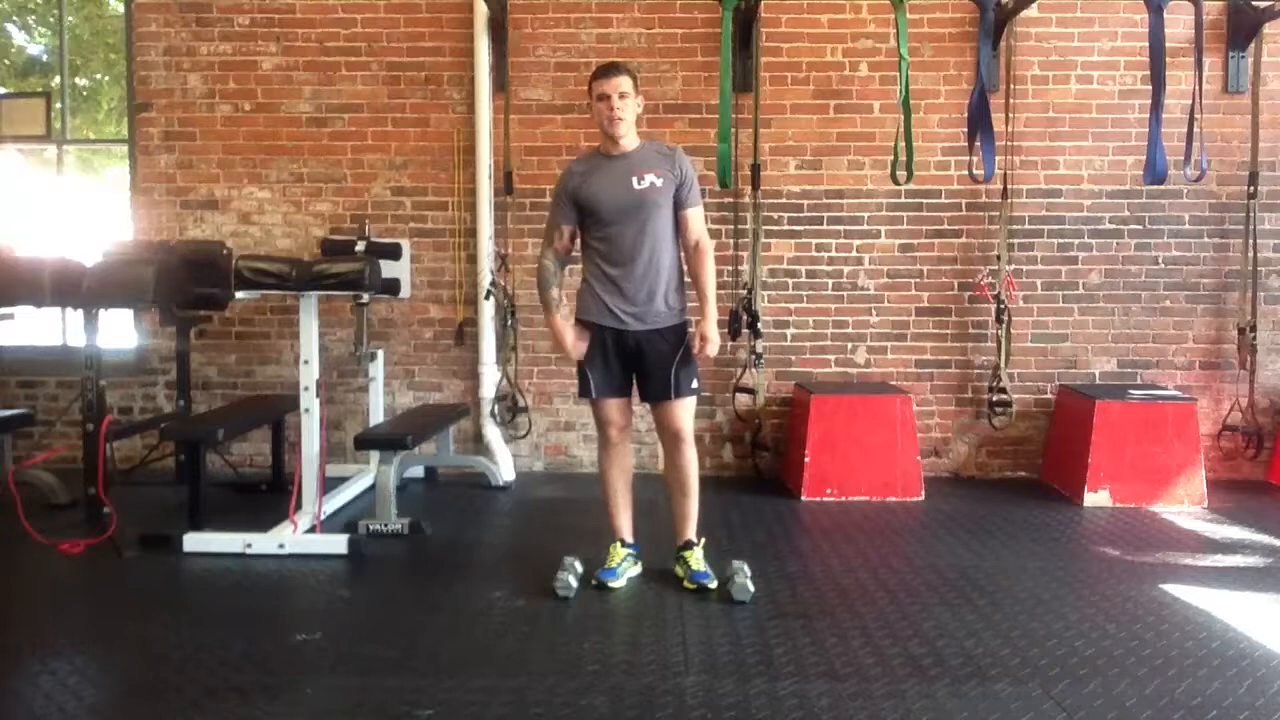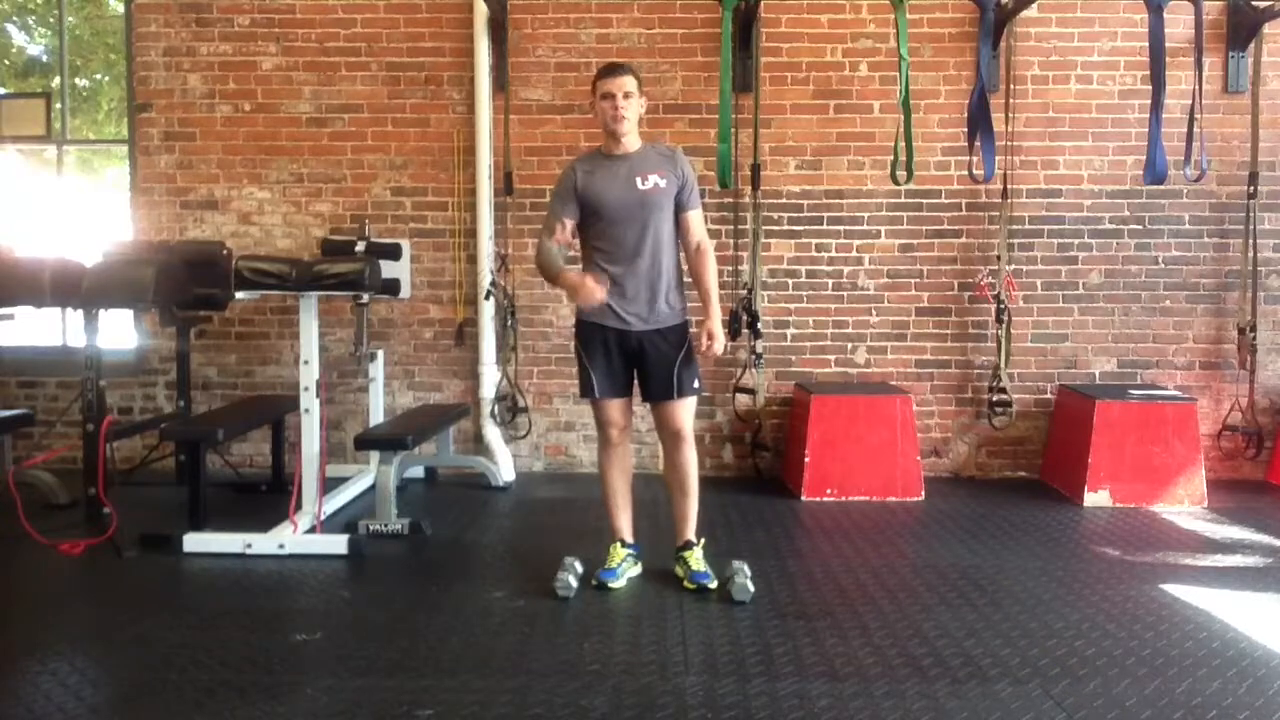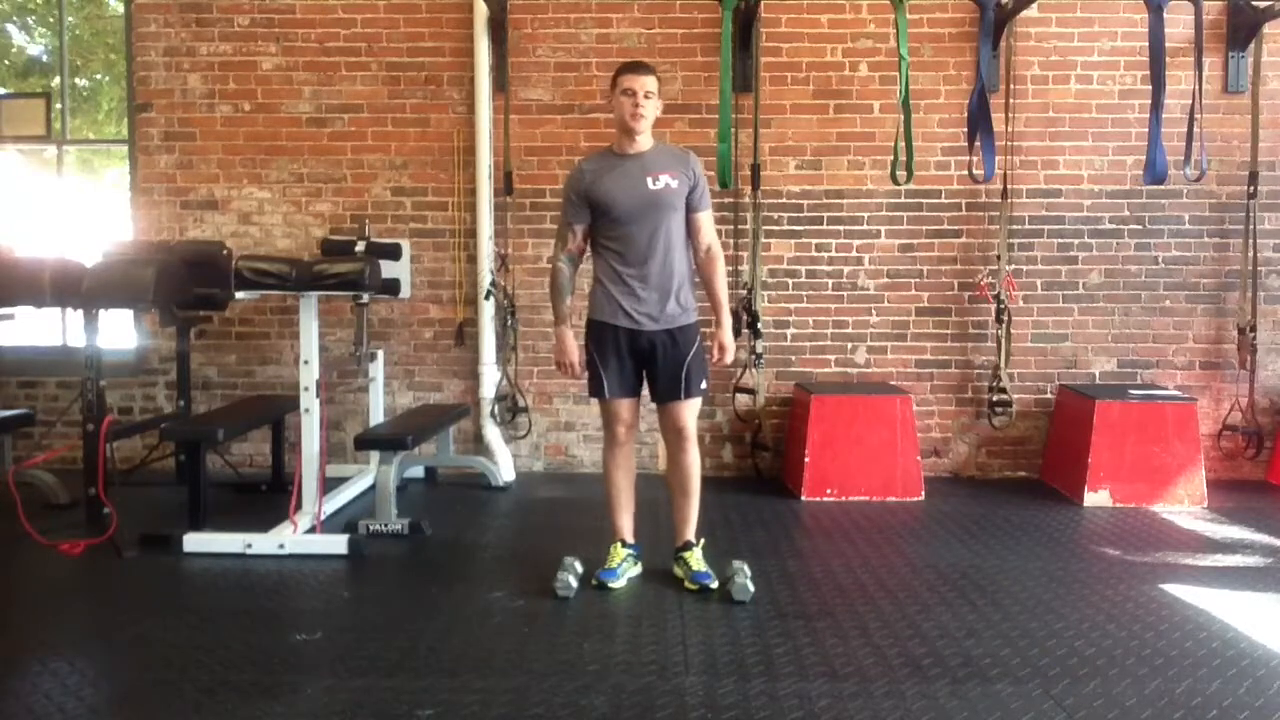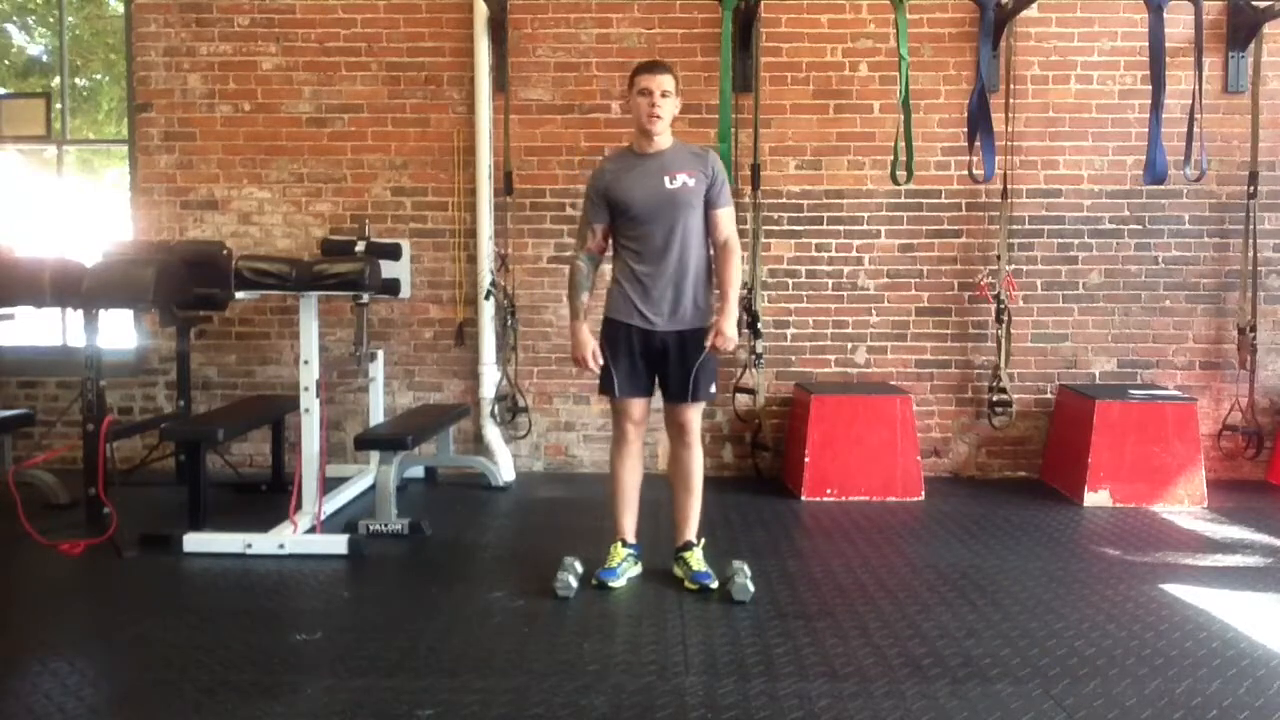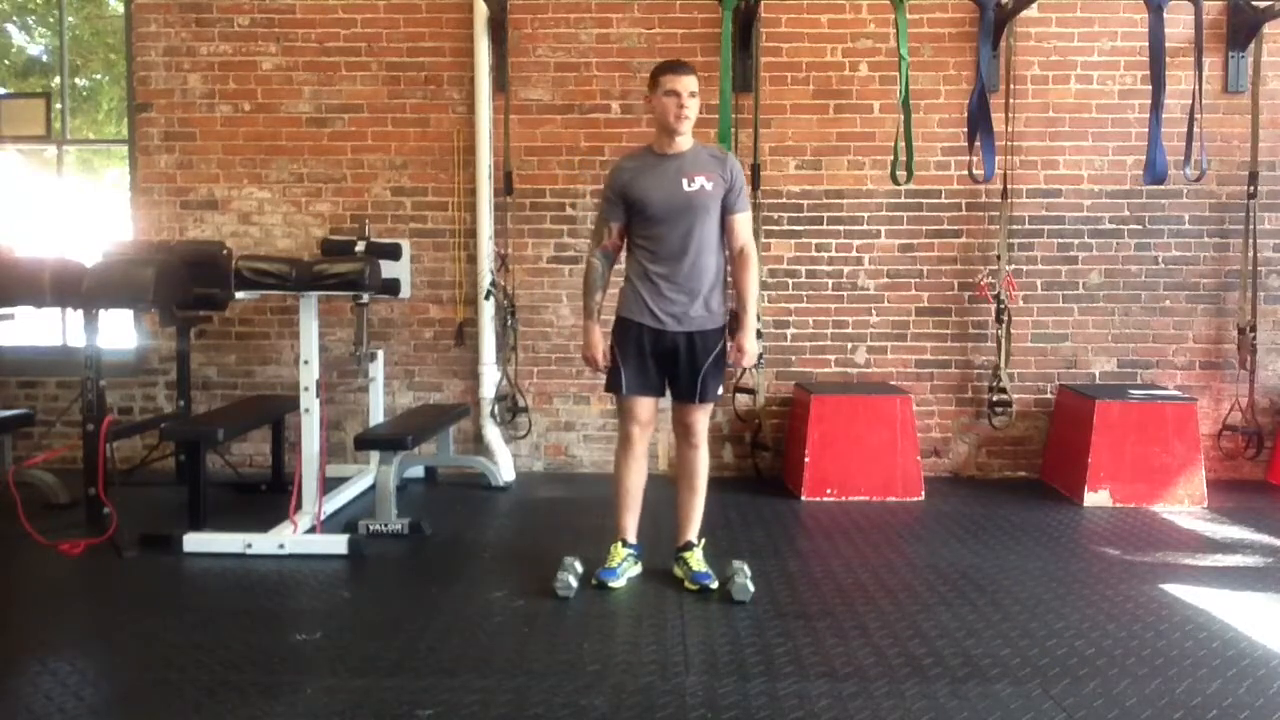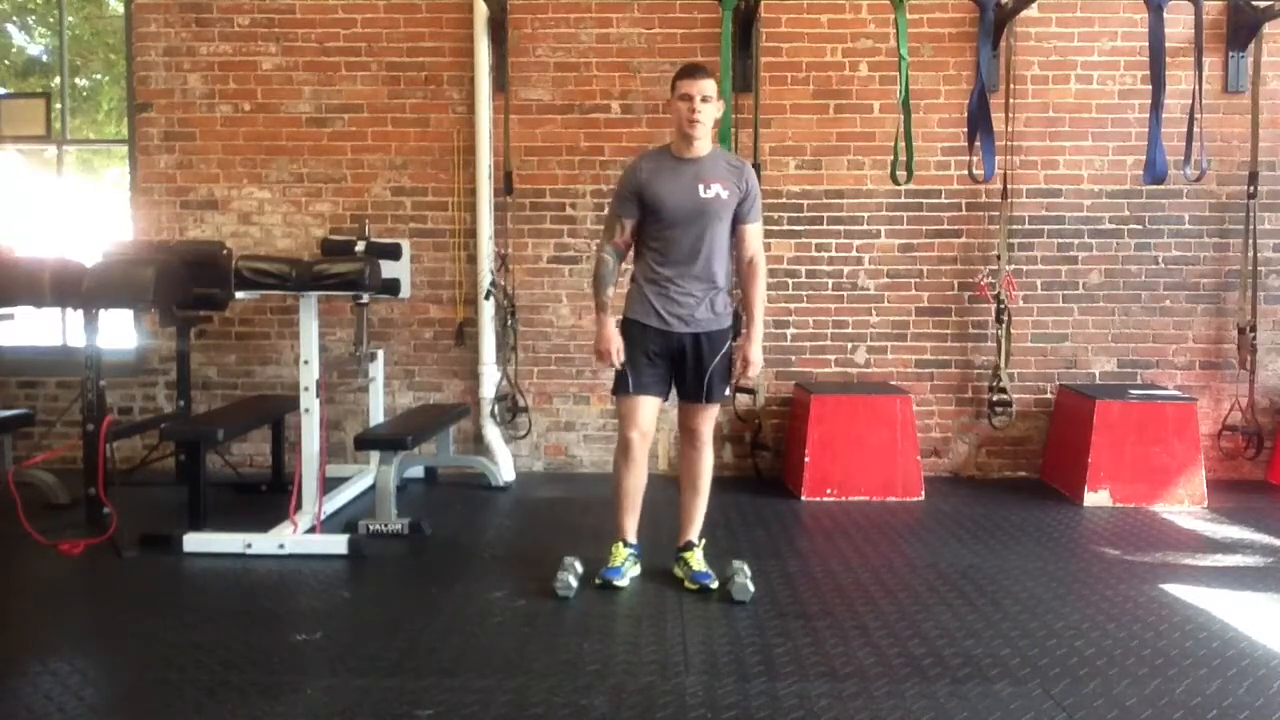
dt=0.4s
person 1, frame 1
left shoulder: (672, 162)
right shoulder: (577, 175)
left elbow: (697, 243)
right elbow: (554, 254)
left wrist: (709, 315)
right wrist: (555, 317)
left hip: (665, 323)
right hip: (600, 326)
left knee: (678, 432)
right knee: (613, 432)
left ankle: (689, 547)
right ankle: (624, 547)
person 1, frame 2
left shoulder: (673, 164)
right shoulder: (579, 174)
left elbow: (697, 244)
right elbow: (548, 249)
left wrist: (712, 313)
right wrist: (570, 279)
left hip: (666, 322)
right hip: (602, 326)
left knee: (678, 432)
right knee: (613, 431)
left ankle: (688, 547)
right ankle: (624, 547)
person 1, frame 3
left shoulder: (684, 166)
right shoulder: (588, 174)
left elbow: (707, 248)
right elbow: (566, 257)
left wrist: (724, 320)
right wrist: (563, 330)
left hip: (676, 322)
right hip: (612, 325)
left knee: (683, 433)
right knee: (619, 432)
left ankle: (687, 548)
right ankle: (625, 547)
person 1, frame 4
left shoulder: (704, 164)
right shoulder: (609, 173)
left elbow: (726, 243)
right elbow: (587, 254)
left wrist: (728, 311)
right wrist: (578, 324)
left hip: (689, 323)
right hip: (627, 323)
left knee: (686, 430)
right knee: (628, 429)
left ankle: (688, 548)
right ankle: (625, 547)
person 1, frame 5
left shoulder: (724, 167)
right shoulder: (626, 172)
left elbow: (742, 249)
right elbow: (603, 252)
left wrist: (747, 325)
right wrist: (591, 324)
left hip: (702, 325)
right hip: (638, 323)
left knee: (692, 432)
right knee: (634, 430)
left ankle: (689, 548)
right ankle: (626, 547)
person 1, frame 6
left shoulder: (738, 175)
right shoulder: (642, 171)
left elbow: (751, 259)
right elbow: (612, 249)
left wrist: (754, 335)
right wrist: (605, 319)
left hip: (709, 326)
right hip: (646, 323)
left knee: (698, 434)
right knee: (635, 434)
left ankle: (690, 548)
right ankle: (626, 547)
